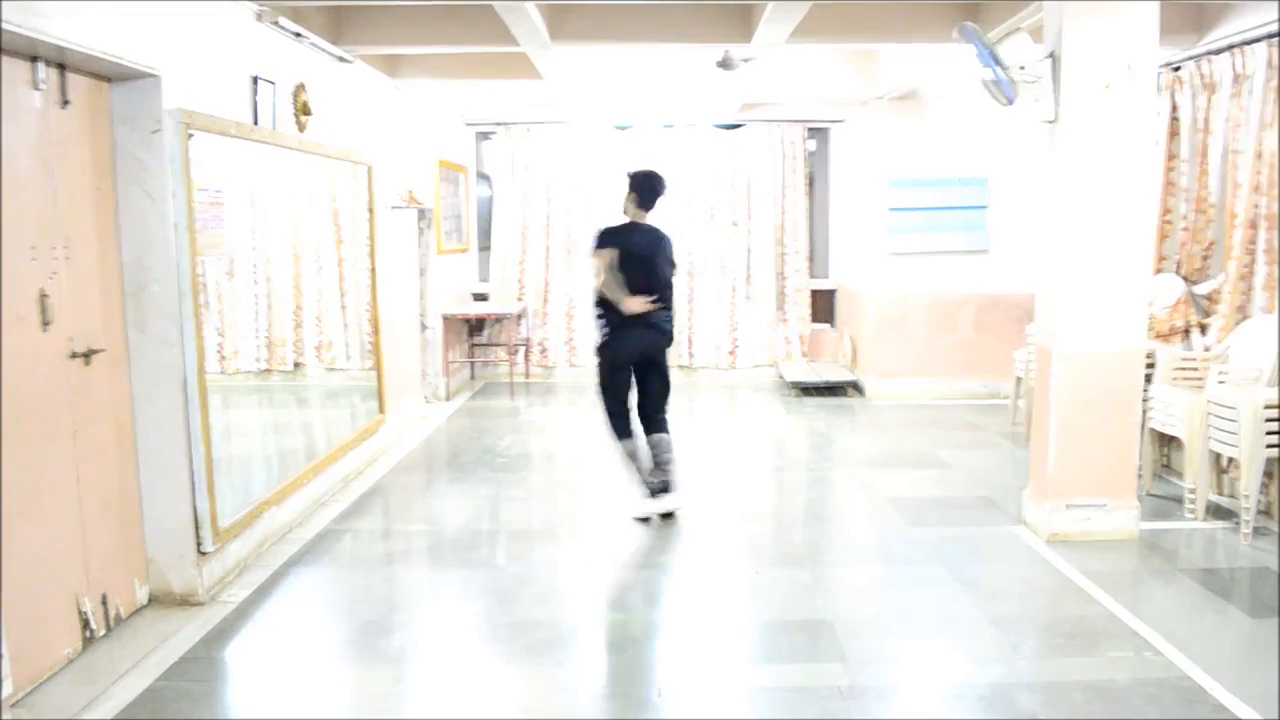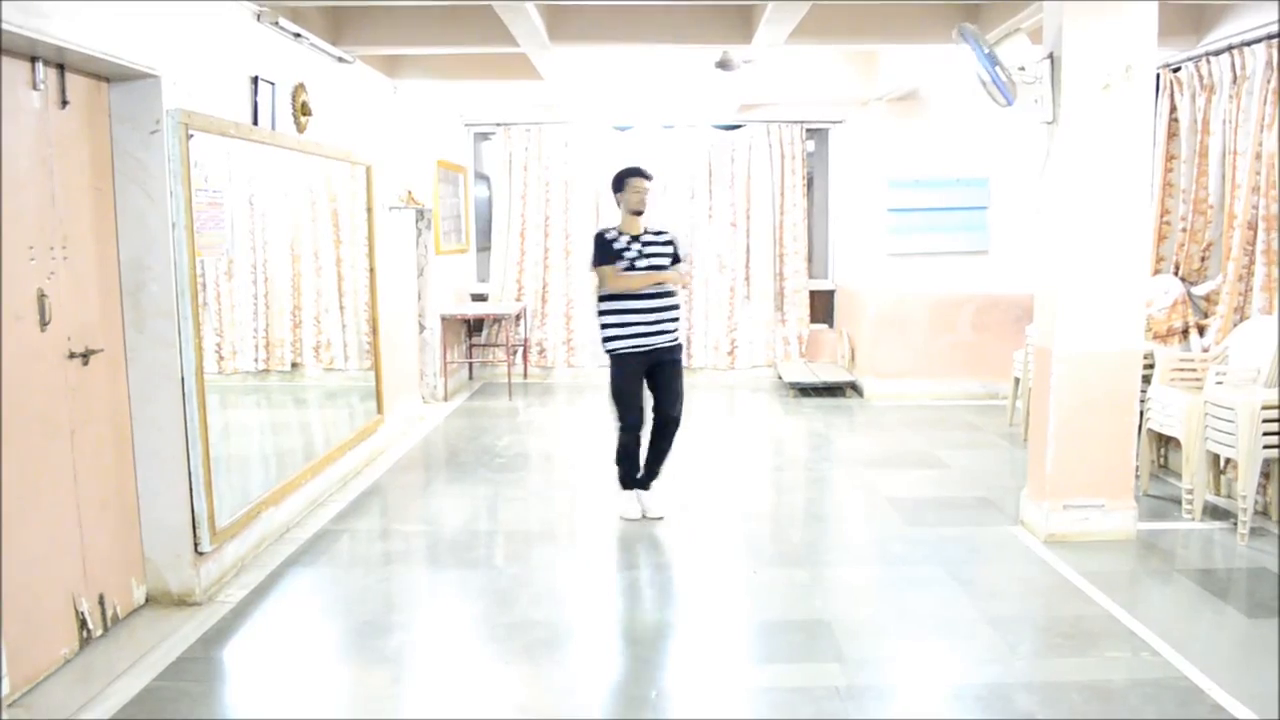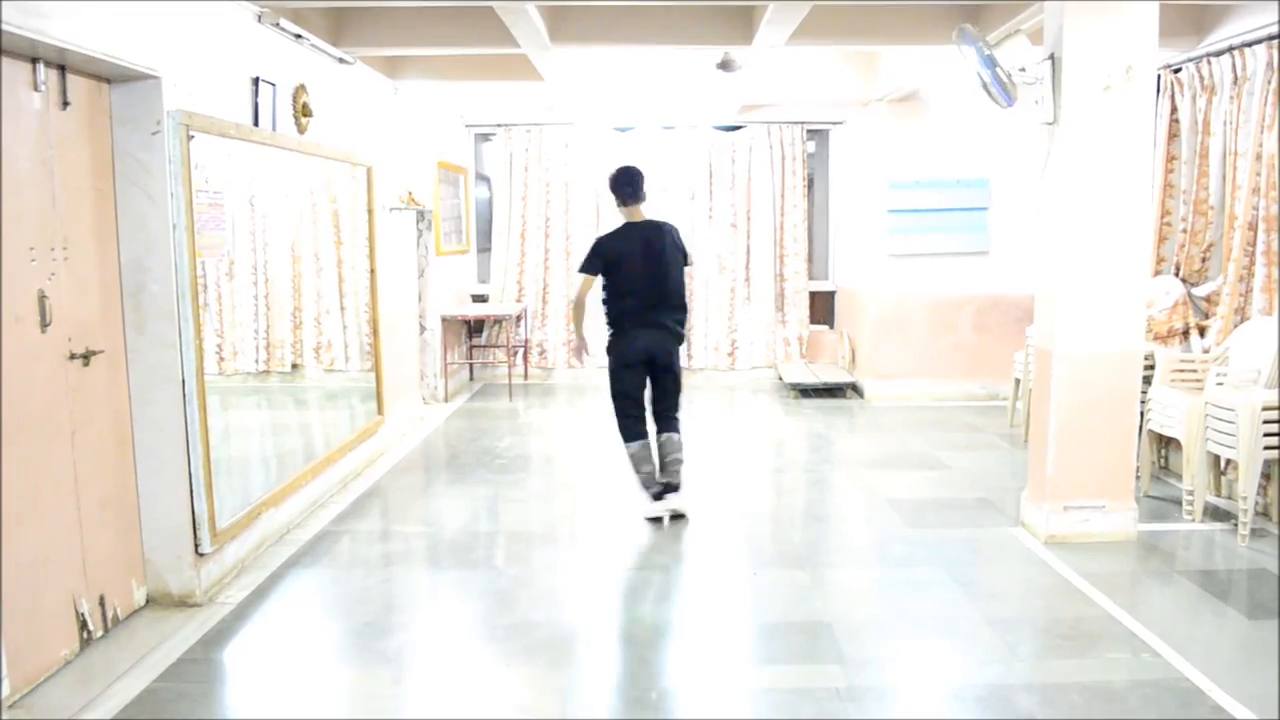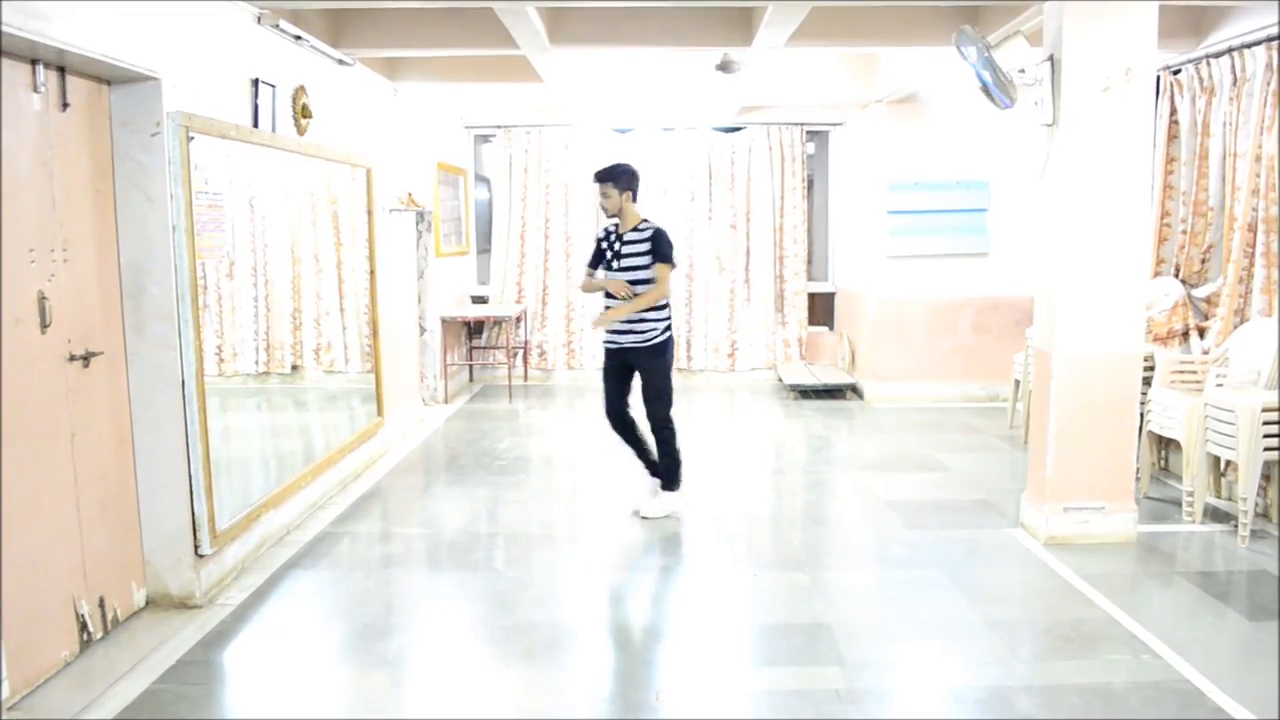
dt=0.3s
person 1, frame 1
left shoulder: (610, 236)
right shoulder: (662, 240)
left elbow: (601, 273)
left wrist: (622, 299)
left hip: (618, 339)
right hip: (657, 335)
left knee: (618, 414)
right knee: (655, 415)
left ankle: (657, 492)
person 1, frame 2
left shoulder: (663, 240)
right shoulder: (605, 240)
right elbow: (612, 283)
left wrist: (668, 283)
right wrist: (662, 277)
left hip: (666, 346)
right hip: (626, 351)
left knee: (669, 417)
right knee: (632, 423)
left ankle: (644, 487)
right ankle: (627, 488)
person 1, frame 3
left shoulder: (606, 244)
right shoulder: (670, 233)
left elbow: (580, 298)
right elbow: (681, 278)
left wrist: (579, 337)
left hip: (626, 342)
right hip: (667, 337)
left knee: (630, 420)
right knee: (667, 416)
left ankle: (659, 495)
person 1, frame 4
left shoulder: (655, 236)
right shoulder: (606, 236)
left elbow: (661, 288)
right elbow: (586, 283)
left wrist: (620, 311)
right wrist: (606, 283)
left hip: (652, 343)
right hip: (618, 343)
left knee: (659, 415)
right knee: (615, 411)
left ankle: (669, 489)
right ankle: (658, 474)
